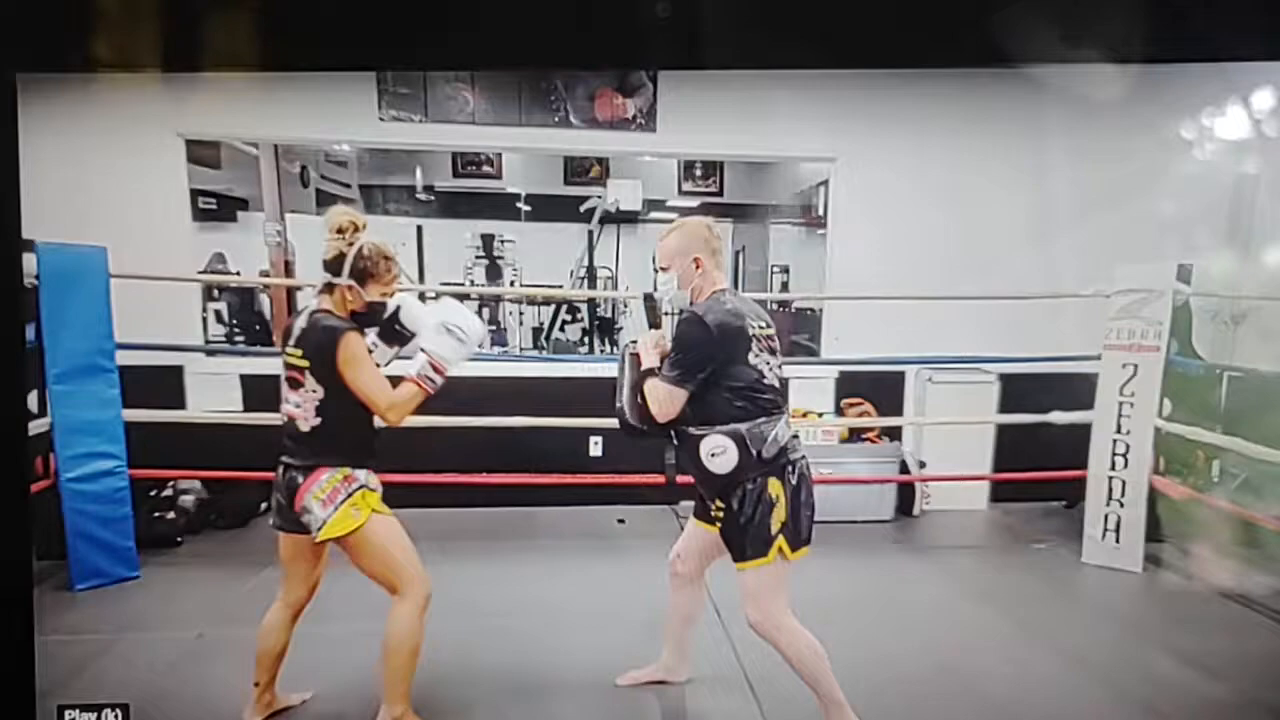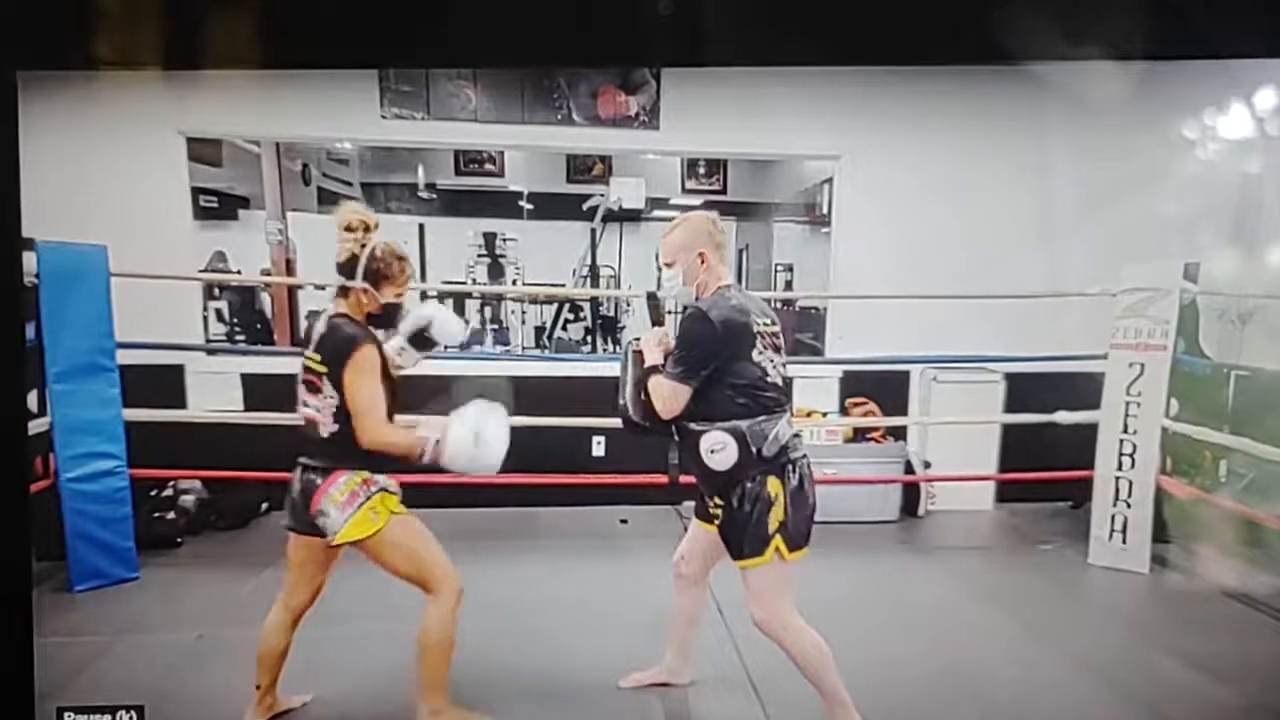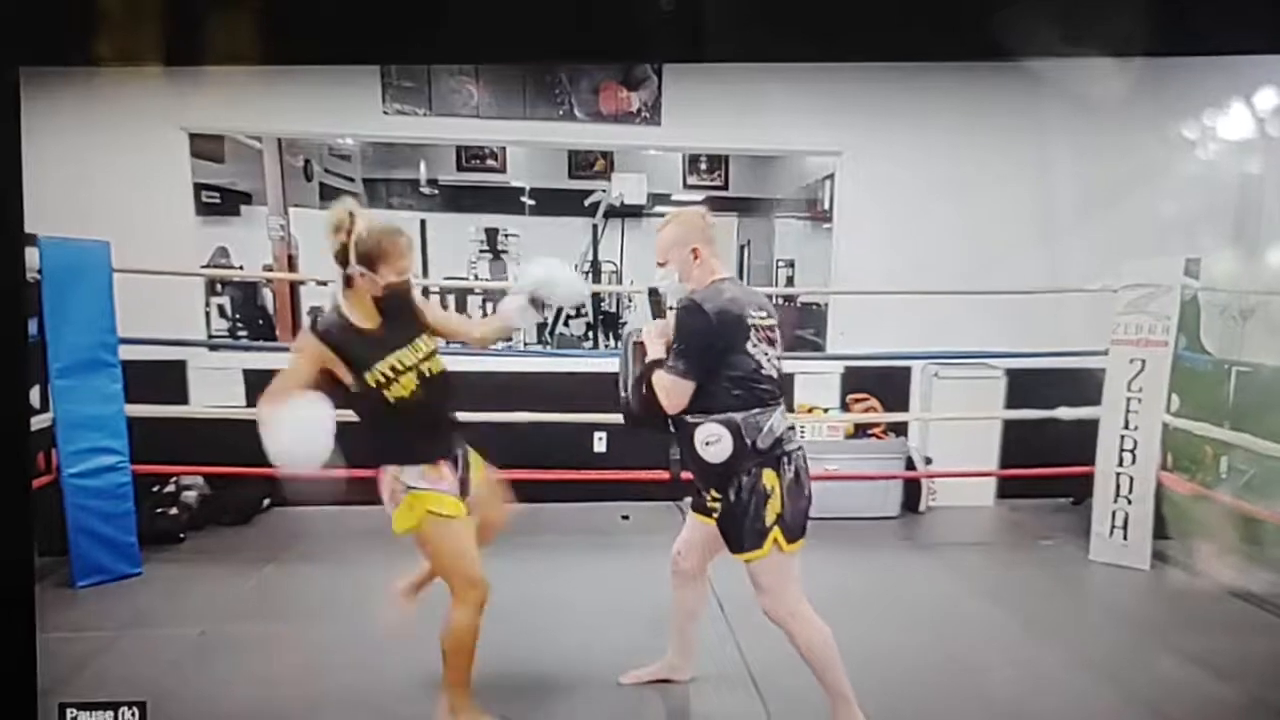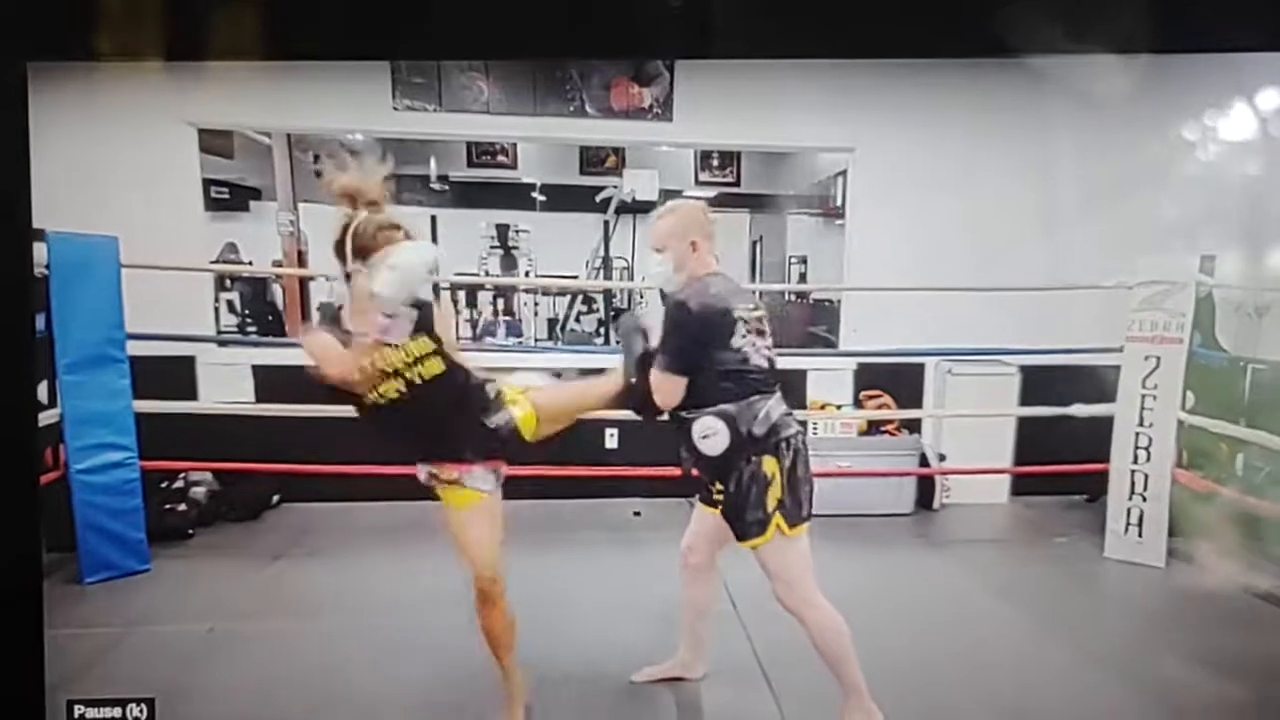
dt=0.2s
person 1, frame 1
left shoulder: (302, 323)
right shoulder: (341, 337)
right elbow: (391, 407)
left wrist: (388, 340)
right wrist: (437, 359)
left hip: (294, 479)
right hip: (335, 485)
left knee: (292, 596)
right knee: (414, 589)
person 1, frame 2
left shoulder: (326, 328)
right shoulder: (357, 347)
right elbow: (372, 434)
left wrist: (414, 340)
right wrist: (443, 442)
left hip: (310, 484)
right hip: (352, 488)
left knee: (294, 600)
right knee: (446, 588)
person 1, frame 3
left shoulder: (408, 306)
right shoulder: (326, 337)
left elbow: (476, 333)
right elbow: (276, 400)
left wrist: (524, 303)
left hip: (447, 446)
right hip: (412, 475)
left knee: (491, 524)
right knee: (473, 590)
left ankle: (418, 581)
person 1, frame 4
left shoulder: (421, 298)
right shoulder: (330, 337)
left elbow: (451, 358)
right elbow: (350, 373)
right wrist: (387, 315)
left hip: (491, 411)
right hip: (452, 464)
left knee: (596, 392)
right knee: (487, 585)
person 2, frame 1
left shoulder: (703, 321)
right shoulder: (748, 313)
left elbow: (664, 407)
left wrist: (650, 360)
right wrist: (672, 357)
left hip: (760, 483)
right hip: (736, 478)
left knee: (767, 616)
right knee: (684, 564)
right ankle: (672, 664)
person 2, frame 2
left shoulder: (707, 317)
right shoulder: (754, 309)
left elbow: (668, 404)
left wrist: (653, 357)
right wrist: (676, 355)
left hip: (761, 482)
right hip: (739, 477)
left knee: (772, 615)
right knee: (688, 566)
right ankle: (676, 666)
person 2, frame 3
left shoulder: (701, 310)
right shoulder: (750, 302)
left elbow: (672, 400)
left wrist: (658, 354)
right wrist: (676, 347)
left hip: (759, 473)
right hip: (735, 469)
left knee: (781, 605)
right knee: (686, 561)
right ankle: (677, 662)
person 2, frame 4
left shoulder: (691, 305)
right shoulder: (734, 294)
left elbow: (666, 397)
left wrist: (648, 353)
right wrist: (664, 356)
left hip: (760, 462)
right hip: (734, 459)
left knee: (795, 592)
right knee: (696, 555)
right ankle: (689, 659)
